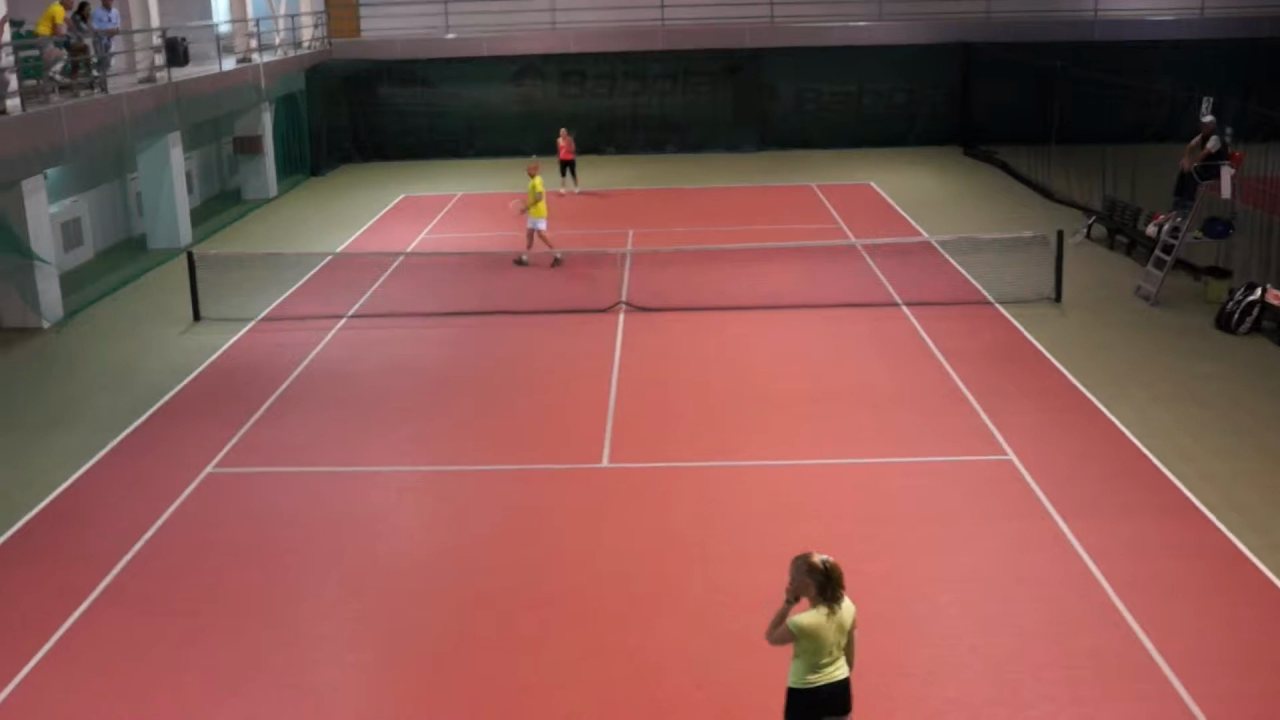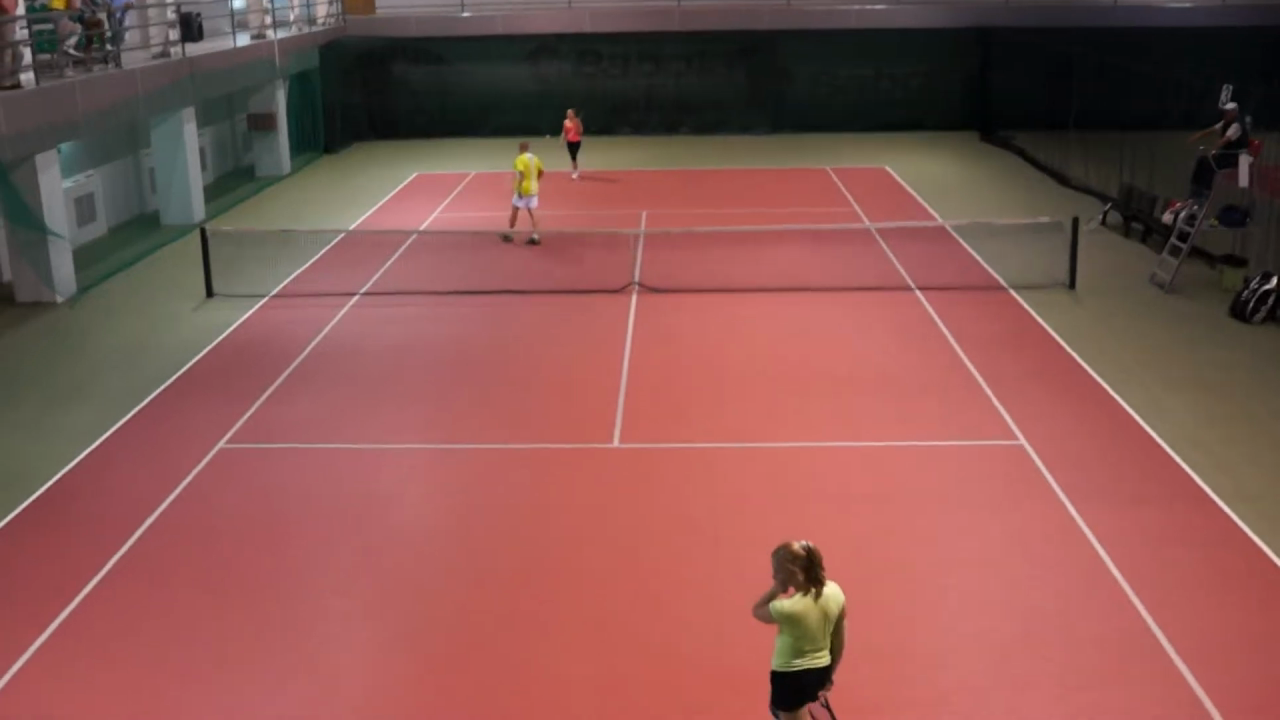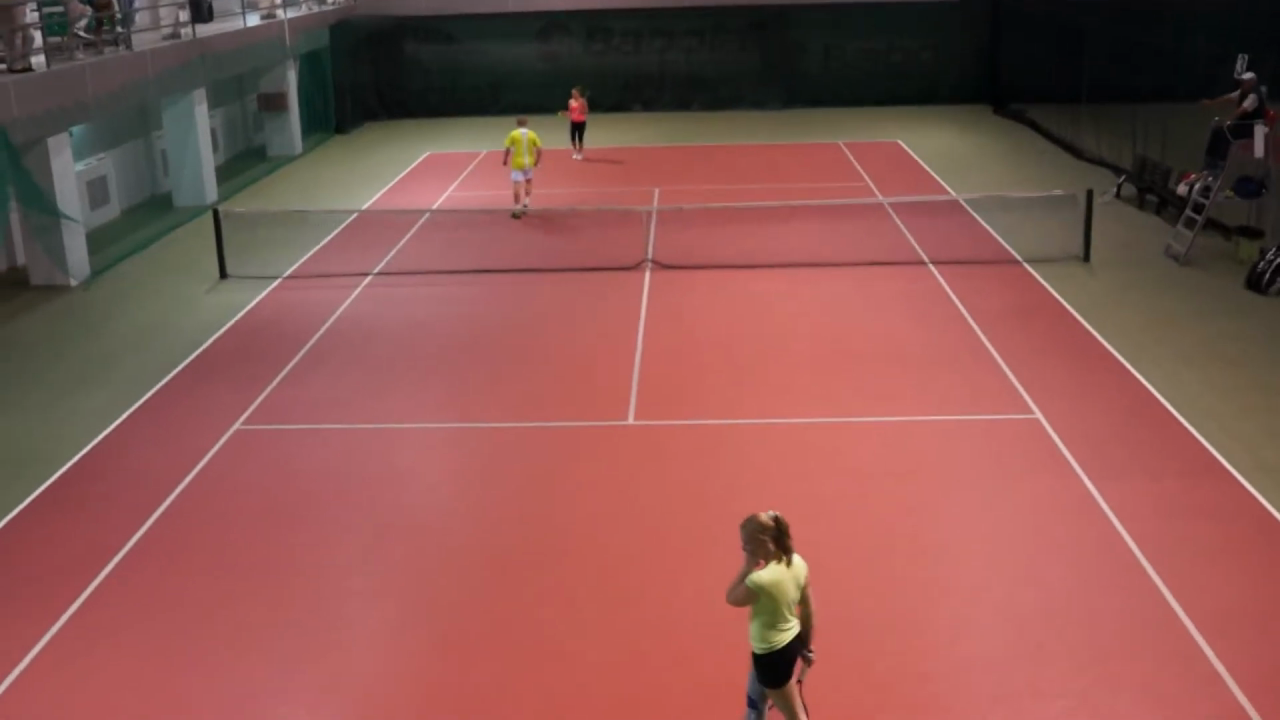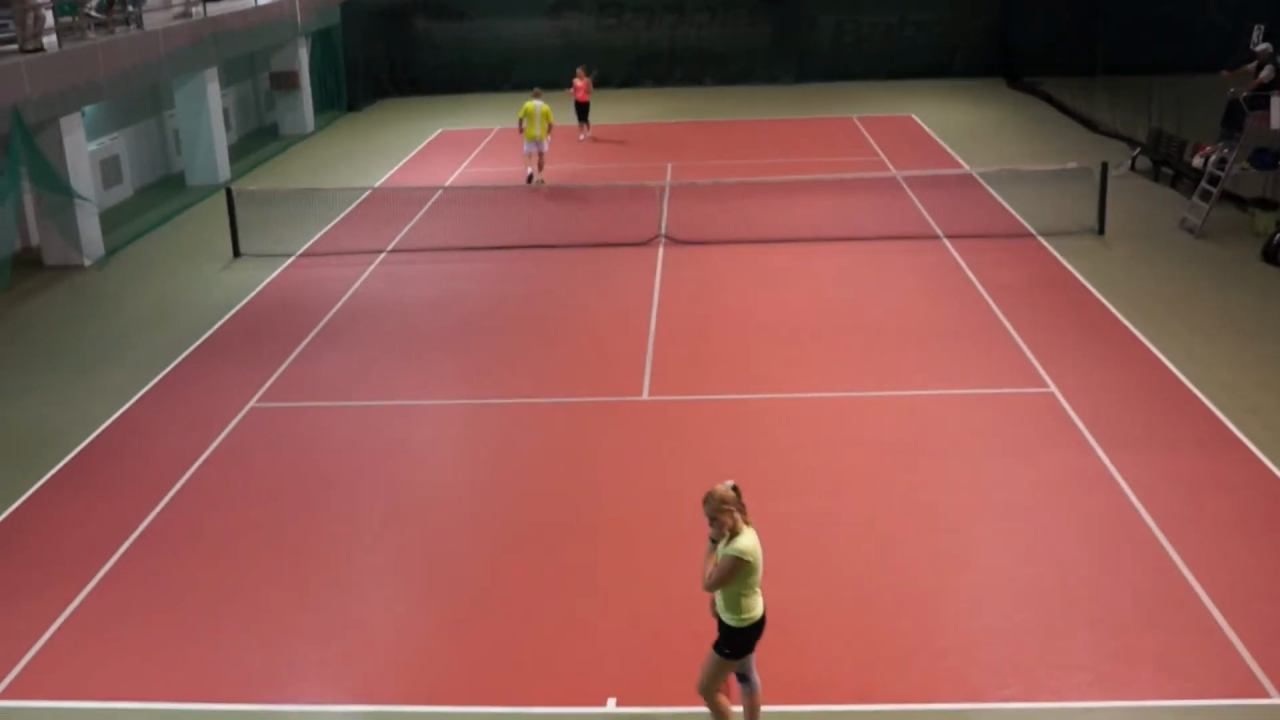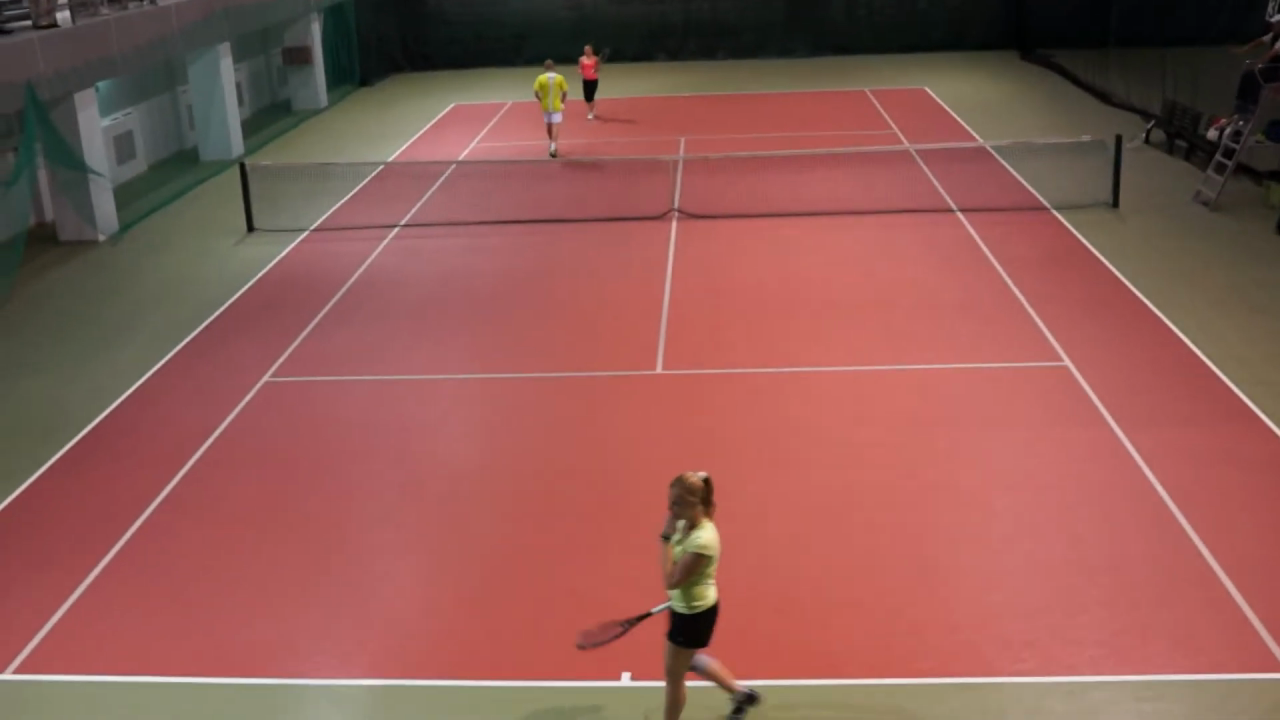
dt=0.4s
person 1, frame 1
left shoulder: (802, 623)
right shoulder: (846, 605)
left elbow: (771, 637)
right elbow: (850, 651)
left wrist: (788, 603)
left hip: (806, 694)
right hip: (839, 687)
person 1, frame 2
left shoulder: (785, 608)
right shoulder: (834, 592)
left elbow: (757, 611)
right elbow: (839, 641)
left wrist: (776, 589)
right wrist: (830, 674)
left hip: (790, 677)
right hip: (821, 670)
person 1, frame 3
left shoulder: (761, 580)
right shoulder: (796, 562)
left elbow: (731, 598)
right elbow: (807, 610)
left wrist: (748, 566)
right wrist: (807, 647)
left hip: (771, 653)
right hip: (792, 641)
right knee: (755, 699)
person 1, frame 4
left shoulder: (740, 548)
right shoulder: (740, 533)
left elbow: (709, 583)
left wrist: (713, 542)
left hip: (741, 625)
right hip: (737, 619)
left knee: (706, 688)
right knee: (746, 673)
person 1, frame 5
left shoulder: (702, 541)
right shoulder: (686, 524)
left elbow: (671, 581)
left wrist: (666, 539)
left hip: (694, 613)
right hip: (688, 608)
left knee: (673, 676)
right knee: (691, 661)
right ankle: (742, 694)
